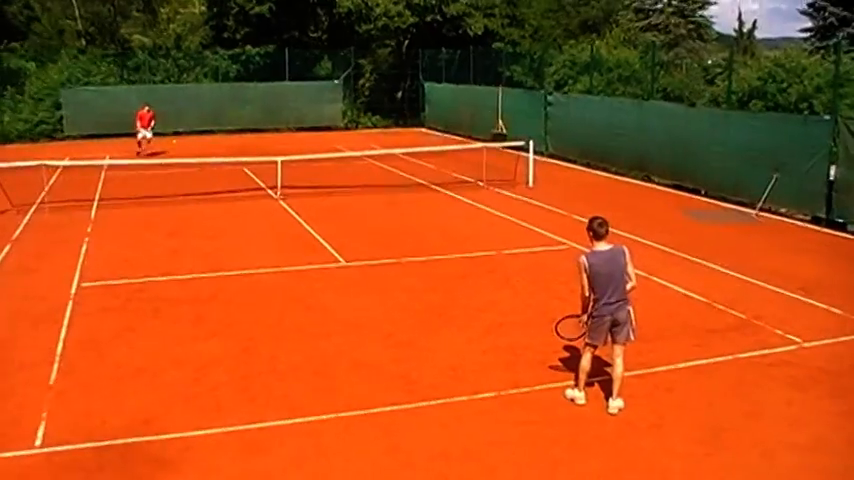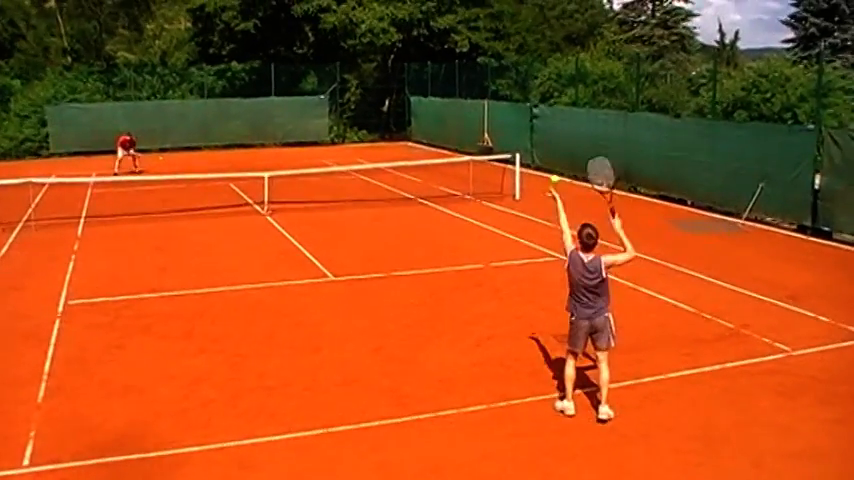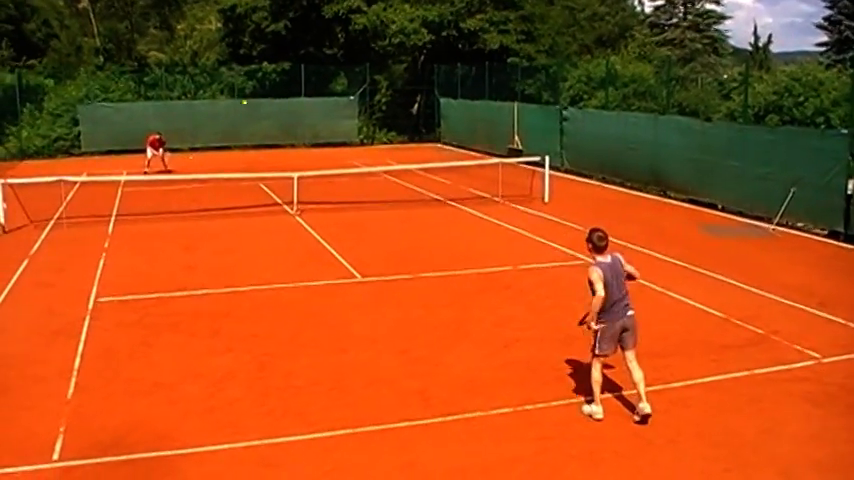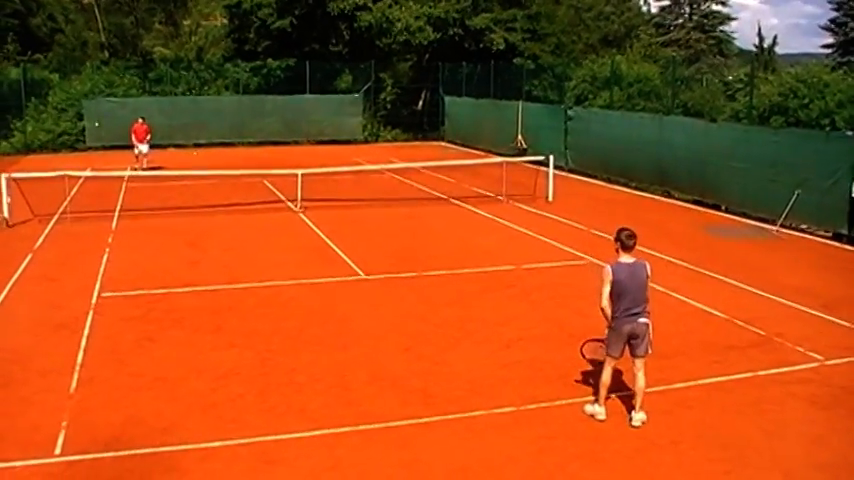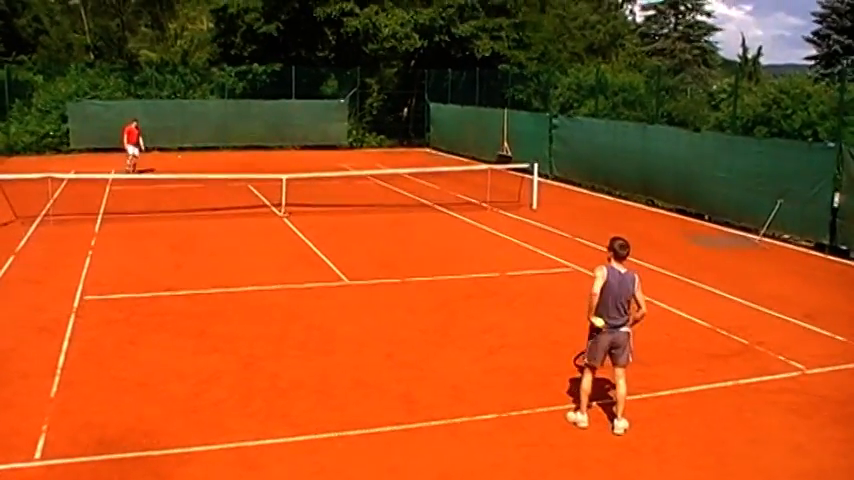
dt=1s
person 1, frame 1
left shoulder: (585, 260)
right shoulder: (623, 251)
left elbow: (586, 293)
right elbow: (632, 282)
left wrist: (584, 313)
left hip: (600, 313)
right hip: (622, 310)
left knee: (588, 351)
right knee: (618, 356)
left ankle: (579, 391)
right ankle: (614, 400)
person 1, frame 2
left shoulder: (572, 256)
right shoulder: (603, 263)
left elbow: (564, 229)
right elbow: (631, 254)
left wrist: (558, 202)
right wrist: (618, 229)
left hip: (578, 320)
right hip: (601, 318)
left knee: (571, 359)
right knee: (602, 362)
left ankle: (568, 402)
right ankle: (604, 406)
person 1, frame 3
left shoulder: (595, 270)
right shoulder: (618, 258)
left elbow: (600, 295)
right elbow: (635, 275)
left wrist: (591, 318)
left hip: (608, 322)
right hip: (628, 317)
left knee: (596, 363)
right knee: (632, 362)
left ankle: (596, 407)
right ankle: (643, 404)
person 1, frame 4
left shoulder: (610, 269)
right shoulder: (645, 267)
left elbow: (604, 304)
right elbow: (644, 297)
left wrist: (611, 323)
left hip: (620, 324)
right hip: (641, 323)
left knee: (609, 366)
right knee: (639, 370)
left ankle: (599, 407)
right ankle: (637, 413)
person 1, frame 5
left shoulder: (602, 271)
right shoulder: (634, 278)
left elbow: (595, 292)
right elbow: (642, 310)
left wrist: (591, 315)
left hip: (601, 332)
right hip: (622, 333)
left knee: (588, 372)
right knee: (620, 377)
left ankle: (582, 415)
right ankle: (620, 421)
